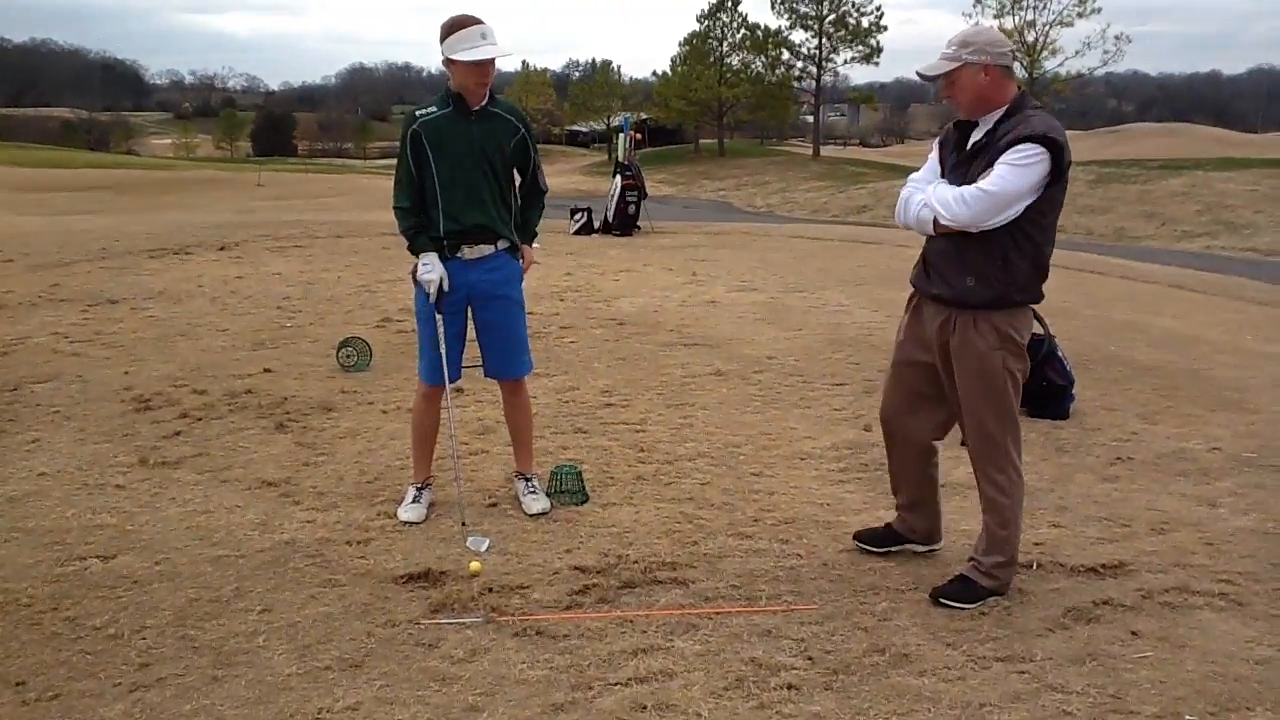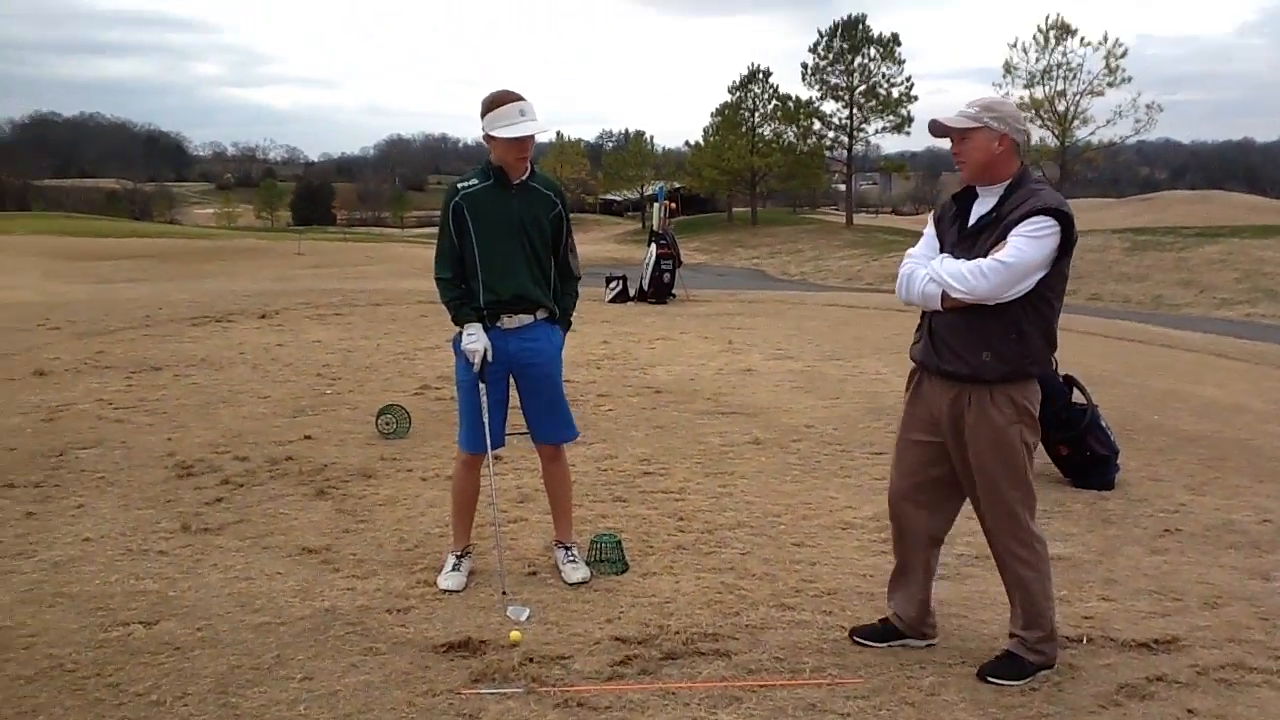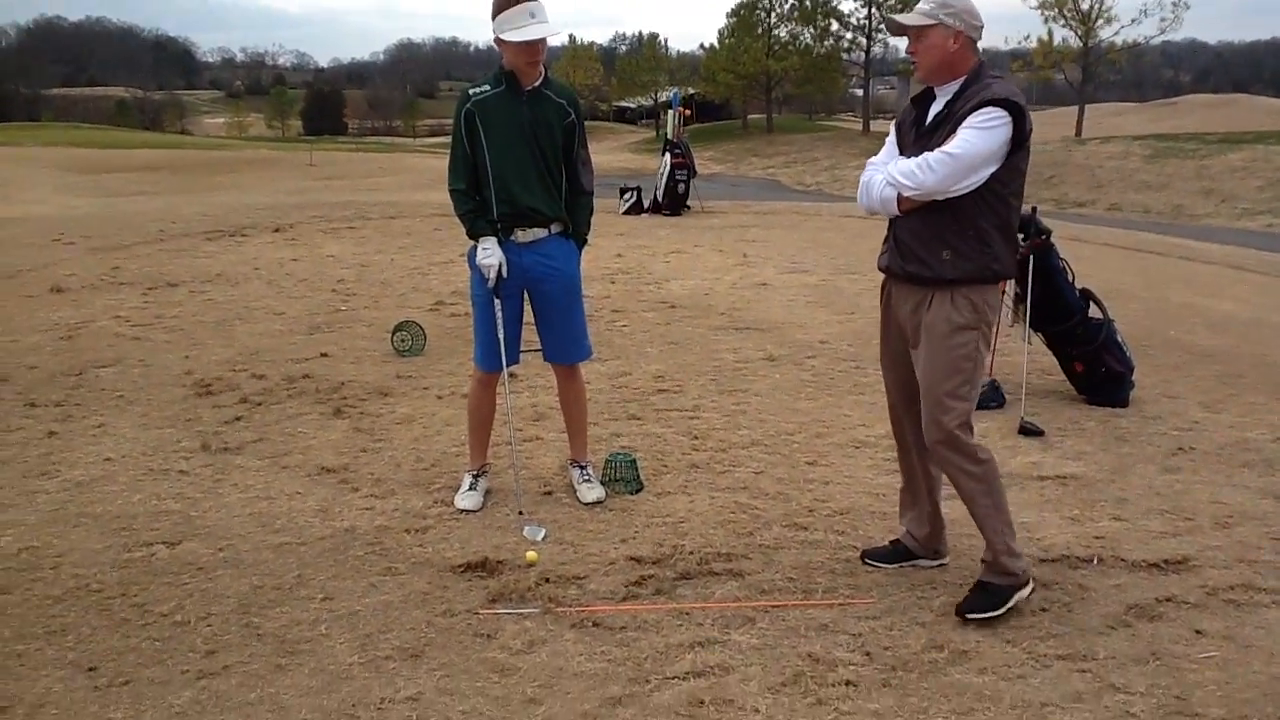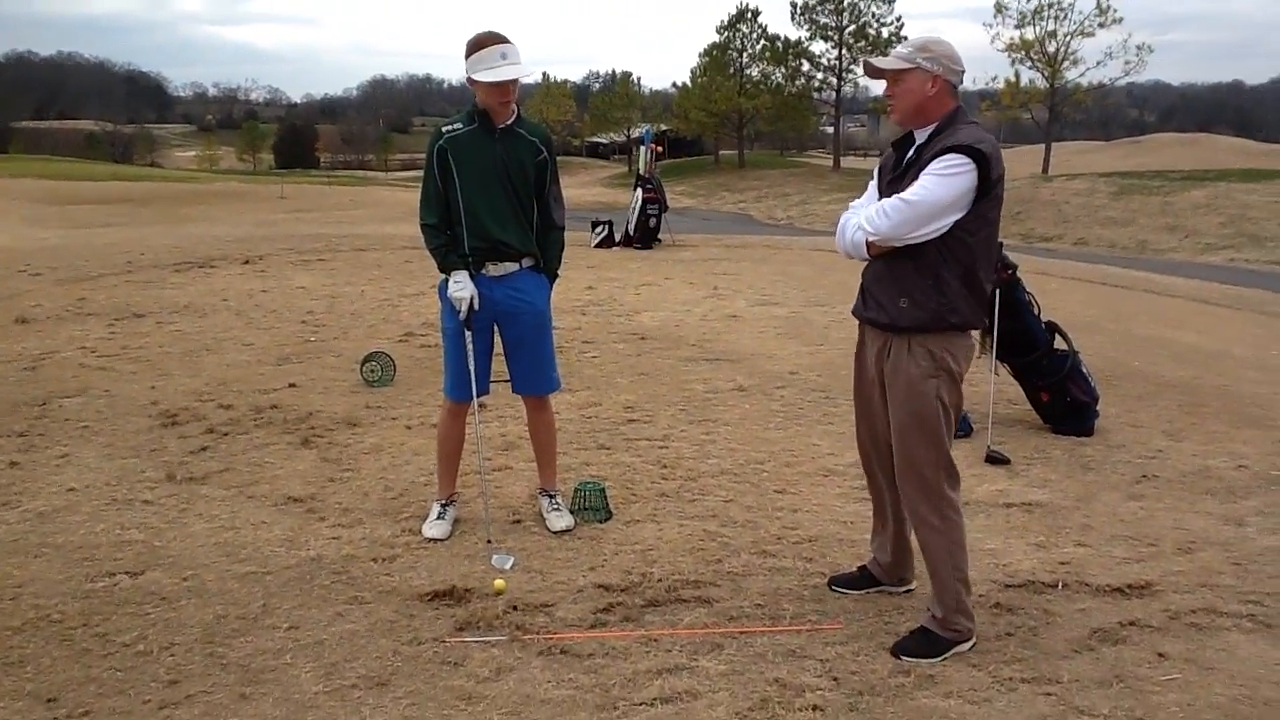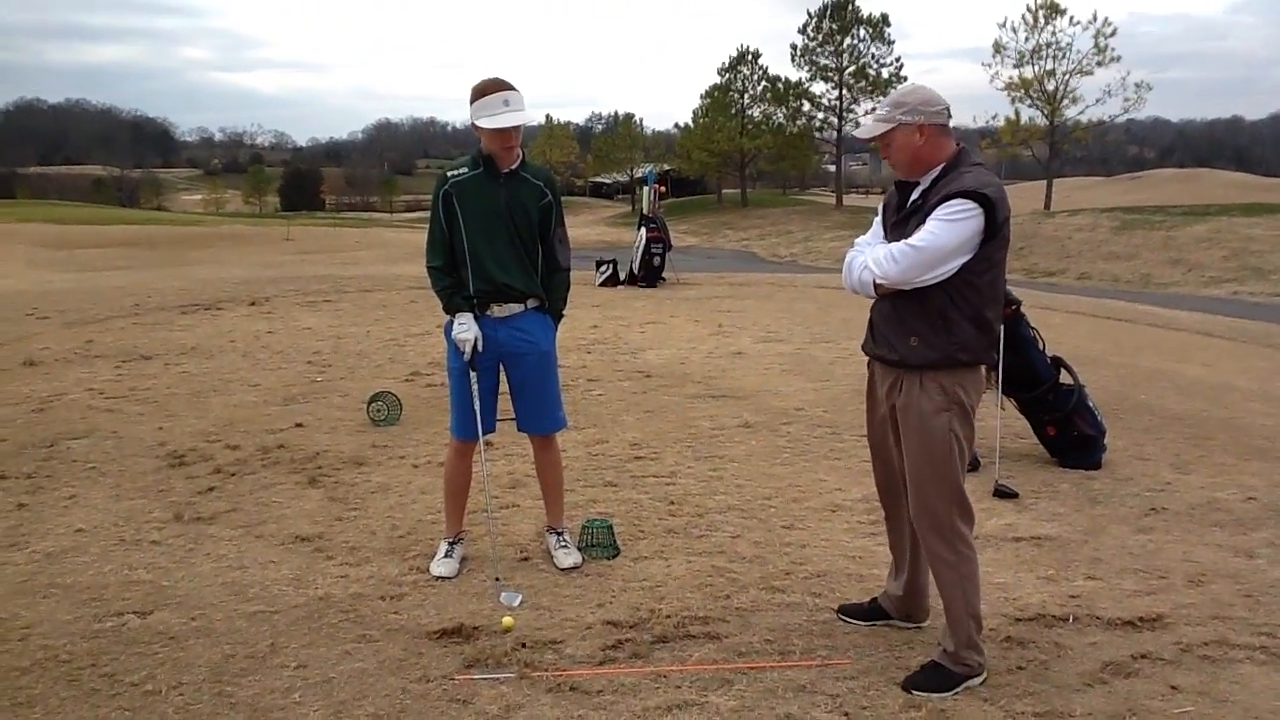
dt=0.5s
person 1, frame 1
left shoulder: (1036, 142)
right shoulder: (958, 134)
left elbow: (968, 207)
right elbow: (909, 205)
left wrist: (936, 199)
right wrist: (946, 213)
left hip: (990, 318)
right hip: (931, 303)
left knee: (991, 445)
right knee: (902, 417)
left ankle: (994, 567)
right ankle: (917, 524)
person 1, frame 2
left shoulder: (1043, 214)
right shoulder: (952, 210)
left elbow: (986, 281)
right elbow: (908, 282)
left wrist: (940, 274)
right wrist: (961, 286)
left hip: (998, 393)
right hip: (931, 380)
left knee: (1008, 520)
right knee: (912, 502)
left ankle: (1035, 643)
right ankle: (911, 618)
person 1, frame 3
left shoulder: (996, 108)
right shoulder: (915, 113)
left elbow: (929, 176)
right elbow: (870, 190)
left wrist: (899, 177)
right wrist: (913, 191)
left hip: (960, 293)
right hip: (901, 284)
left knee: (946, 428)
right knee: (908, 422)
left ankle: (1006, 565)
right ankle: (923, 536)
person 1, frame 4
left shoulder: (966, 153)
right shoulder: (901, 153)
left elbow: (885, 225)
right elbow: (849, 233)
left wrist: (874, 228)
right wrist: (882, 237)
left hip: (930, 340)
right hip: (879, 328)
left knee: (925, 476)
right knee: (881, 459)
left ankle: (953, 621)
right ankle: (889, 565)
person 1, frame 5
left shoulder: (972, 196)
right shoulder: (904, 193)
left elbow: (895, 266)
right elbow: (856, 268)
left wrist: (880, 264)
right wrist: (888, 274)
left hip: (940, 376)
right hip: (888, 364)
left knee: (939, 510)
right knee: (898, 495)
left ankle: (964, 654)
right ankle: (904, 599)
person 2, frame 1
left shoulder: (510, 121)
right shoulder: (422, 124)
left elbow: (533, 184)
right elbow: (406, 200)
left wrist: (526, 239)
right wrist: (424, 253)
left hip: (499, 265)
right hip: (442, 267)
left knee: (513, 378)
right knee: (432, 383)
left ankle: (525, 475)
right ankle: (420, 482)
person 2, frame 2
left shoulder: (549, 195)
right shoulder: (463, 197)
left elbow: (567, 266)
right elbow: (447, 272)
left wrist: (561, 324)
right wrist: (469, 324)
left hip: (538, 332)
right hip: (483, 335)
left knee: (553, 444)
right knee: (472, 450)
left ankle: (565, 544)
right ankle: (460, 551)
person 2, frame 3
left shoulder: (564, 104)
right shoulder: (475, 105)
left elbow: (580, 182)
right elbow: (461, 183)
left wrist: (574, 242)
right wrist: (483, 238)
left hip: (554, 247)
right hip: (496, 248)
left knee: (568, 360)
right knee: (488, 366)
left ankle: (579, 461)
right ankle: (476, 468)
person 2, frame 4
left shoulder: (536, 141)
right shoulder: (448, 141)
left elbow: (552, 217)
right elbow: (433, 218)
left wrist: (545, 277)
right wrist: (455, 272)
left hip: (524, 282)
right hip: (467, 283)
left knee: (538, 395)
right knee: (457, 399)
left ankle: (549, 493)
right ankle: (445, 500)
person 2, frame 5
left shoulder: (541, 185)
right shoulder: (453, 185)
left elbow: (557, 260)
right elbow: (438, 260)
left wrist: (549, 319)
right wrist: (459, 314)
left hip: (529, 323)
right hip: (472, 324)
left knee: (544, 433)
right knee: (463, 438)
left ankle: (557, 530)
right ankle: (452, 538)
